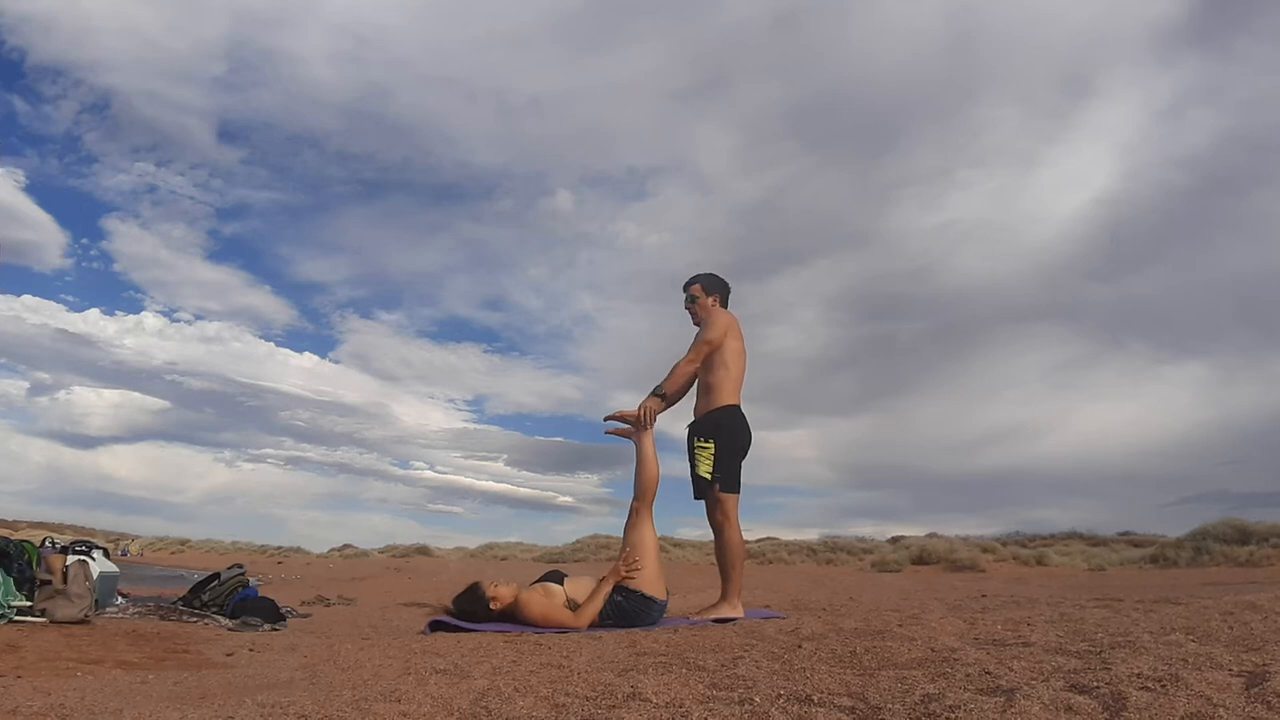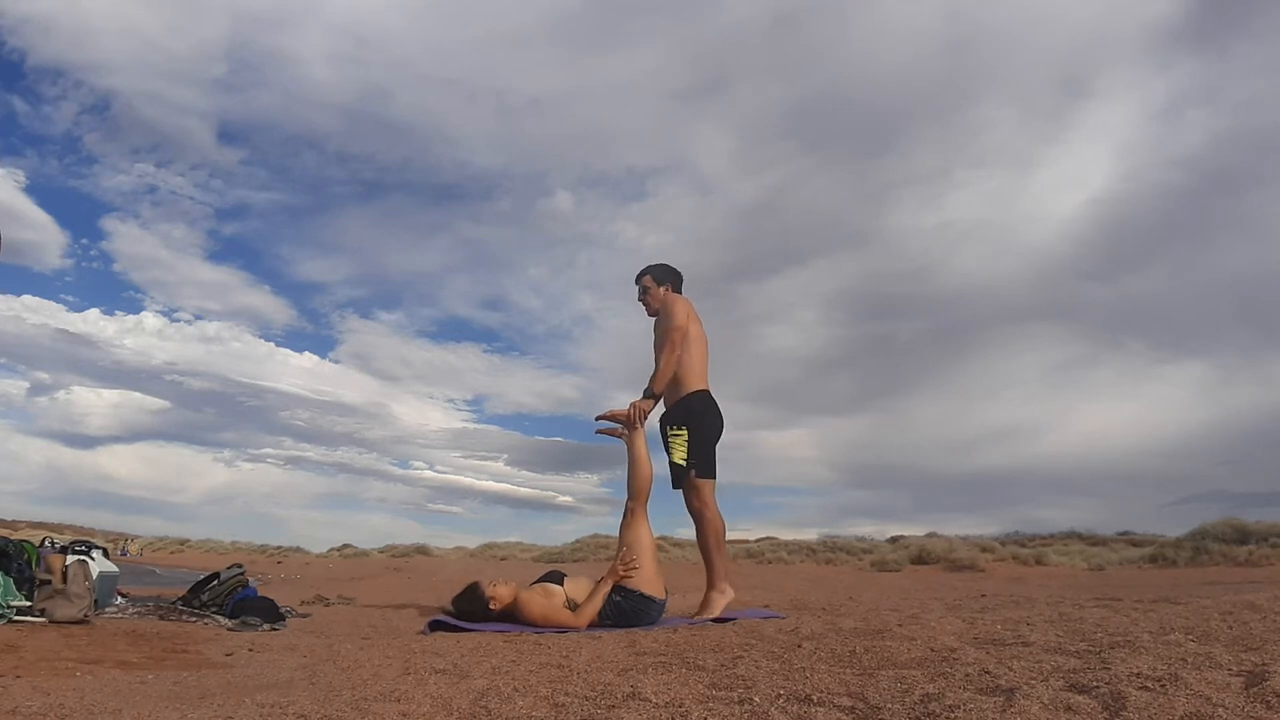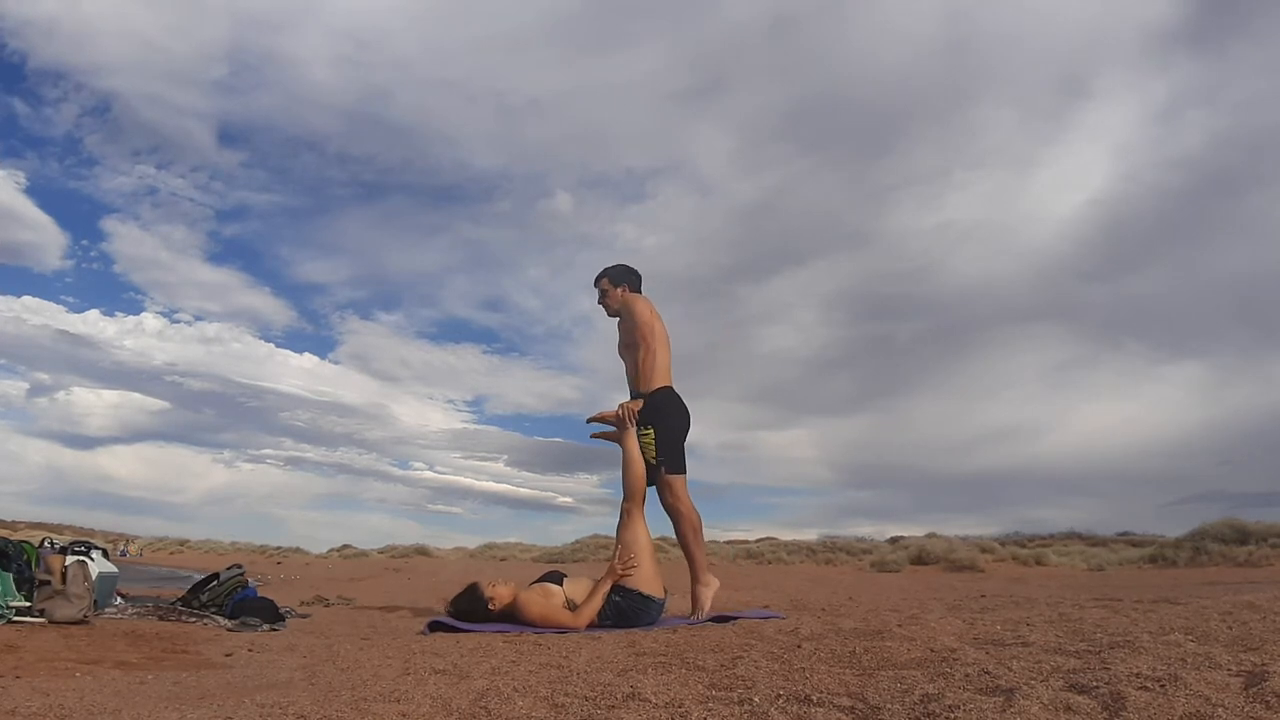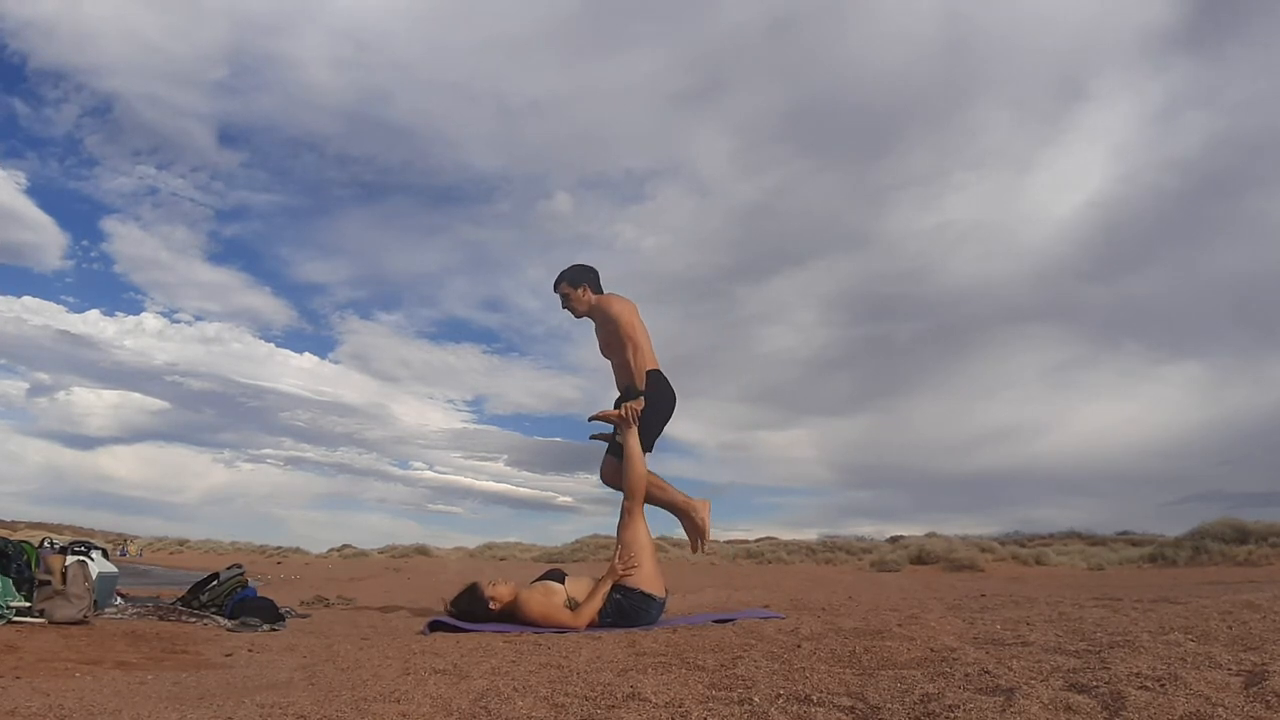
dt=1s
person 1, frame 1
left shoulder: (721, 319)
right shoulder: (711, 335)
left elbow: (690, 363)
right elbow: (687, 382)
left wrist: (655, 397)
right wrist: (653, 410)
left hip: (722, 426)
right hip: (714, 428)
left knee: (725, 516)
right knee: (719, 517)
left ankle: (731, 602)
right ankle: (729, 600)
person 1, frame 2
left shoulder: (676, 304)
right shoulder: (669, 322)
left elbow: (670, 354)
right elbow: (668, 367)
left wrist: (647, 398)
right wrist: (639, 414)
left hip: (693, 411)
right hip: (686, 415)
left knee: (702, 501)
right knee: (697, 504)
left ankle: (718, 586)
right ankle: (716, 587)
person 1, frame 3
left shoulder: (636, 305)
right shoulder: (631, 321)
left elbow: (646, 348)
left wrist: (637, 399)
right wrist: (627, 415)
left hip: (659, 408)
right hip: (655, 411)
left knee: (674, 496)
right knee: (672, 498)
left ankle: (702, 577)
right ankle: (701, 577)
person 1, frame 4
left shoulder: (608, 305)
right shoulder: (603, 322)
left elbow: (633, 345)
left wrist: (636, 396)
left hip: (651, 393)
right hip: (644, 397)
left knee: (614, 472)
right knee: (618, 471)
left ankle: (690, 507)
right ankle: (688, 512)
person 2, frame 1
left shoulder: (526, 599)
right shoulder: (524, 603)
right elbow: (578, 621)
right wrist: (610, 580)
left hip: (631, 602)
right hip: (637, 603)
right knee: (640, 509)
left ankle: (640, 438)
right ankle: (643, 433)
person 2, frame 2
left shoulder: (525, 599)
right shoulder: (524, 602)
right elbow: (577, 620)
right wrist: (609, 579)
left hip: (631, 603)
right hip: (636, 603)
right knee: (635, 508)
left ankle: (631, 437)
right ankle: (635, 431)
person 2, frame 3
left shoulder: (524, 600)
right shoulder: (523, 603)
right elbow: (577, 621)
right wrist: (608, 579)
left hip: (632, 603)
right hip: (635, 604)
right knee: (631, 509)
left ankle: (626, 438)
right ankle: (627, 430)
person 2, frame 4
left shoulder: (523, 600)
right shoulder: (524, 602)
right elbow: (577, 621)
right wrist: (609, 579)
left hip: (630, 603)
right hip: (636, 603)
right knee: (631, 509)
left ankle: (625, 435)
right ankle: (629, 430)
